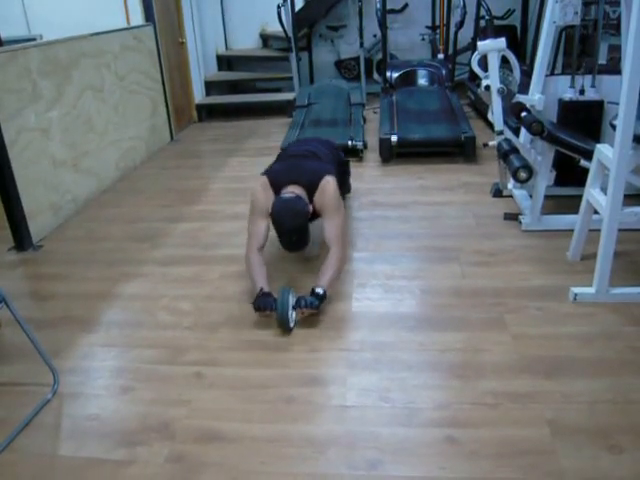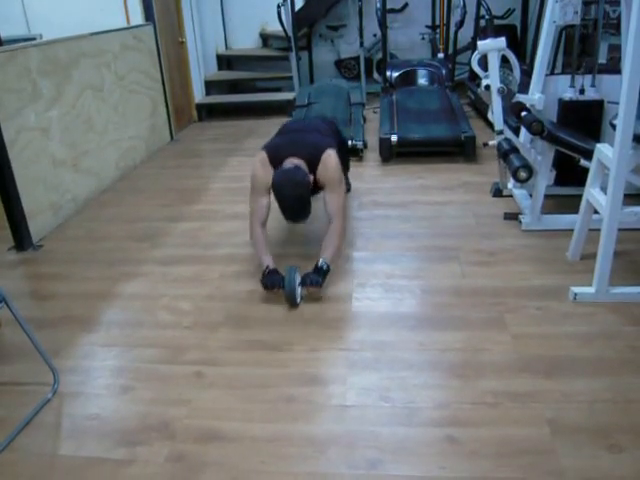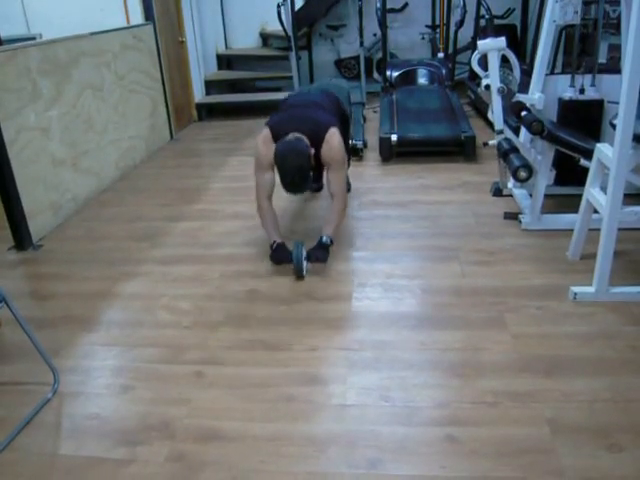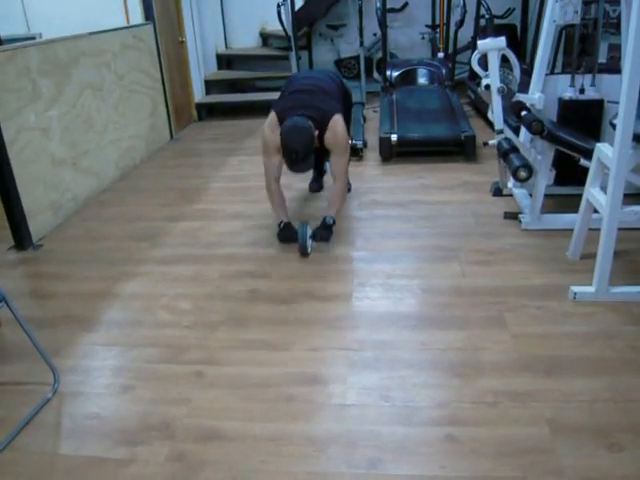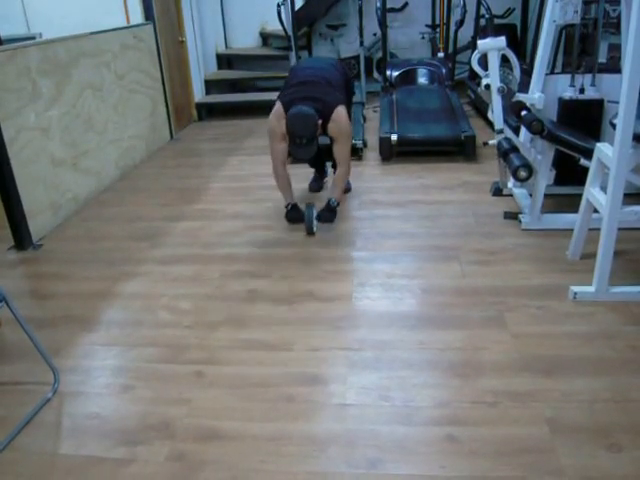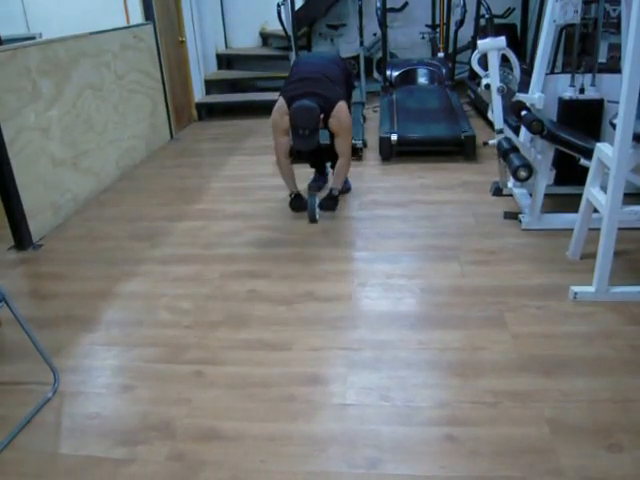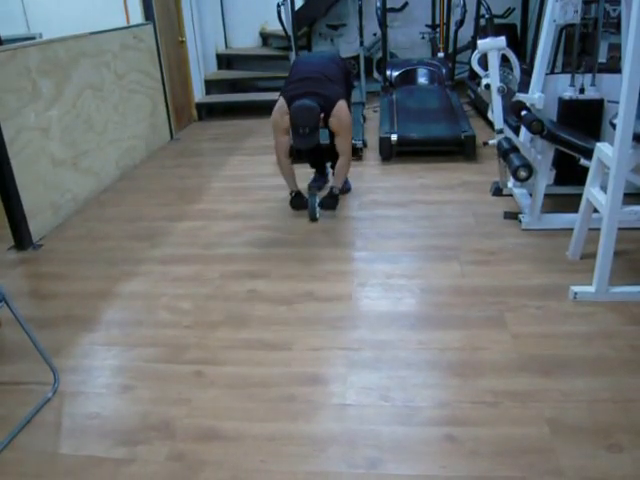
dt=0.2s
person 1, frame 1
left shoulder: (326, 189)
right shoulder: (263, 191)
left elbow: (337, 249)
right elbow: (254, 249)
left wrist: (318, 293)
right wrist: (262, 292)
left hip: (329, 151)
right hip: (291, 152)
left ankle: (343, 184)
person 1, frame 2
left shoulder: (328, 162)
right shoulder: (263, 167)
left elbow: (337, 222)
right elbow: (257, 225)
left wrist: (322, 268)
right wrist: (269, 269)
left hip: (329, 129)
left ankle: (342, 177)
person 1, frame 3
left shoulder: (331, 142)
right shoulder: (265, 144)
left elbow: (338, 198)
right elbow: (263, 200)
left wrist: (325, 242)
right wrist: (276, 243)
left hip: (334, 100)
right hip: (293, 102)
right ankle: (317, 175)
person 1, frame 4
left shoulder: (335, 128)
right shoulder: (271, 129)
left elbow: (340, 180)
right elbow: (272, 181)
left wrist: (328, 222)
right wrist: (283, 223)
left hip: (335, 84)
left knee: (340, 151)
right ankle: (318, 172)
person 1, frame 5
left shoulder: (338, 118)
right shoulder: (277, 118)
left elbow: (344, 165)
right elbow: (279, 166)
left wrist: (332, 204)
right wrist: (290, 205)
left knee: (341, 140)
right ankle: (319, 171)
person 1, frame 6
left shoulder: (339, 113)
right shoulder: (280, 113)
left elbow: (344, 156)
right elbow: (282, 157)
left wrist: (333, 193)
right wrist: (294, 194)
left knee: (340, 134)
right knee: (300, 145)
left ankle: (339, 174)
right ankle: (320, 171)
person 1, frame 7
left shoulder: (339, 112)
right shoulder: (281, 112)
left elbow: (345, 155)
right elbow: (282, 156)
left wrist: (334, 192)
right wrist: (294, 192)
left knee: (338, 136)
right knee: (300, 144)
left ankle: (336, 171)
right ankle: (320, 171)
